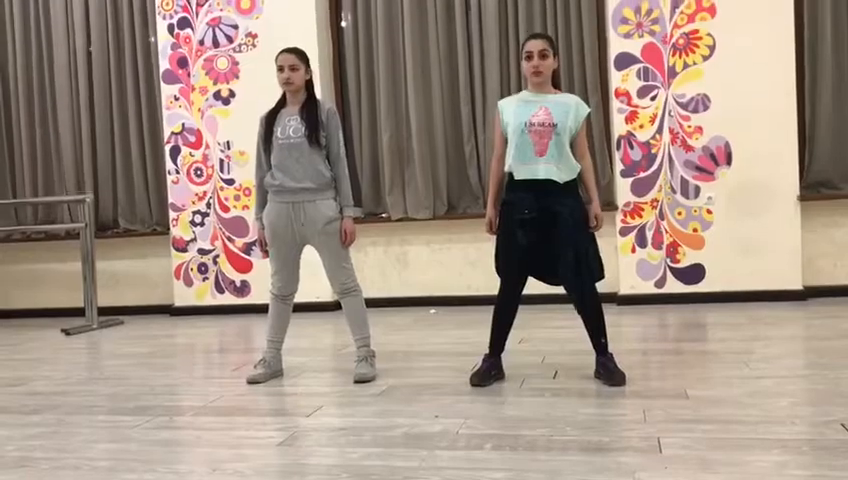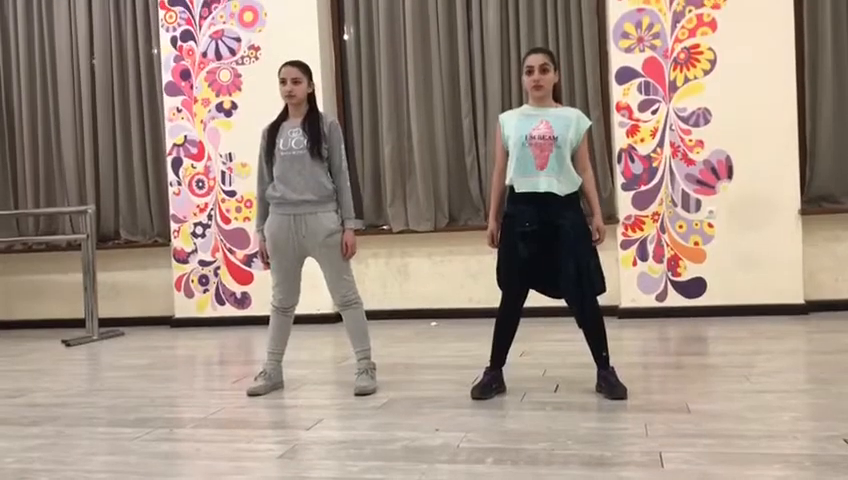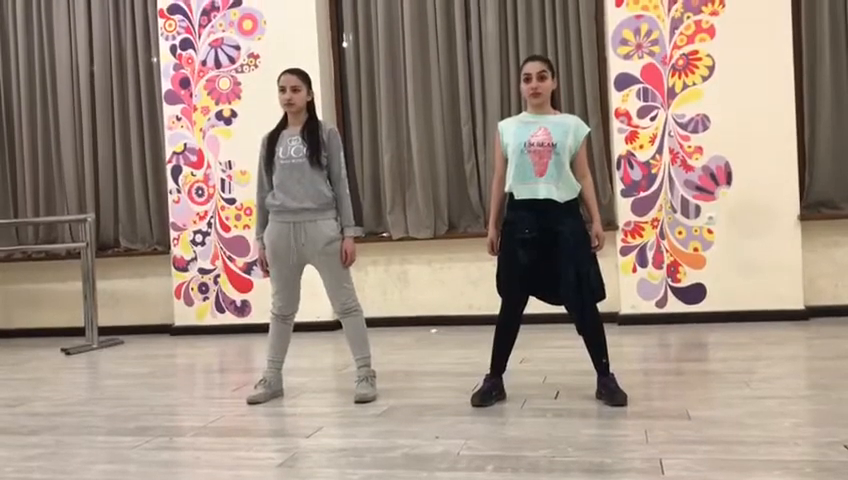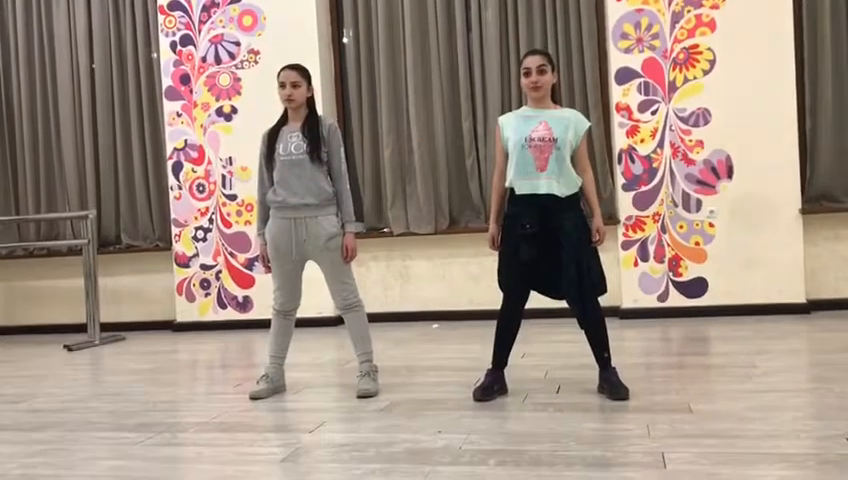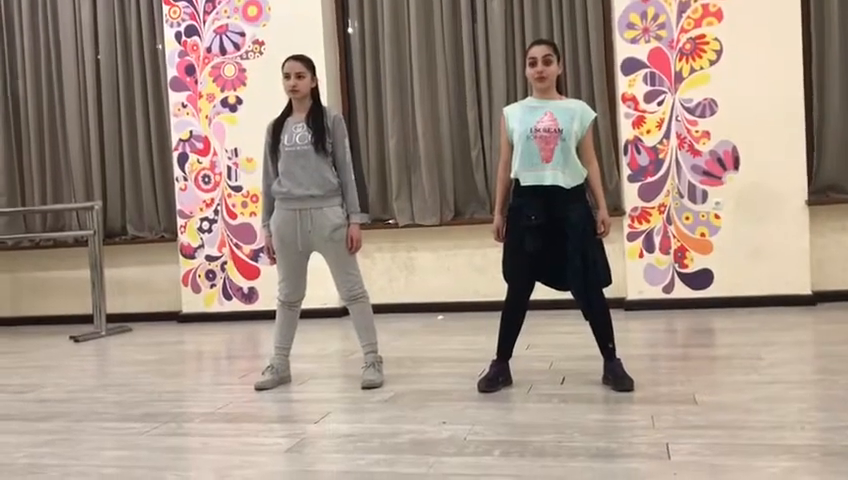
dt=0.4s
person 1, frame 1
left shoulder: (572, 105)
right shoulder: (507, 107)
left elbow: (583, 157)
right elbow: (498, 160)
left wrist: (594, 201)
right wrist: (492, 205)
left hip: (563, 197)
right hip: (520, 198)
left knee: (582, 282)
right knee: (511, 283)
left ankle: (603, 358)
right ankle: (493, 359)
person 1, frame 2
left shoulder: (573, 119)
right shoulder: (508, 121)
left elbow: (585, 170)
right elbow: (500, 173)
left wrist: (597, 214)
right wrist: (493, 218)
left hip: (565, 210)
right hip: (522, 211)
left knee: (583, 295)
right knee: (512, 296)
left ankle: (605, 372)
right ankle: (494, 372)
person 1, frame 3
left shoulder: (572, 125)
right shoulder: (507, 128)
left elbow: (583, 177)
right elbow: (499, 180)
left wrist: (596, 221)
right wrist: (493, 225)
left hip: (564, 216)
right hip: (521, 217)
left knee: (583, 301)
right knee: (512, 303)
left ankle: (605, 378)
right ankle: (494, 379)
person 1, frame 4
left shoulder: (572, 120)
right shoulder: (507, 123)
left elbow: (584, 171)
right elbow: (500, 175)
left wrist: (596, 215)
right wrist: (494, 220)
left hip: (565, 211)
right hip: (522, 212)
left knee: (584, 296)
right knee: (513, 297)
left ankle: (607, 372)
right ankle: (496, 374)
person 1, frame 5
left shoulder: (578, 111)
right shoulder: (512, 114)
left elbow: (589, 163)
right elbow: (505, 167)
left wrist: (602, 207)
right wrist: (499, 212)
left hip: (570, 202)
right hip: (527, 204)
left knee: (589, 288)
right knee: (518, 289)
left ankle: (611, 363)
right ankle: (500, 365)
person 2, frame 1
left shoulder: (324, 113)
right shoulder: (269, 120)
left elbow: (339, 164)
right elbow: (262, 172)
left wrist: (348, 212)
right wrist: (259, 219)
left hip: (320, 207)
right hip: (280, 210)
left knee: (345, 283)
right knee: (281, 289)
left ankle: (364, 354)
right ankle: (271, 357)
person 2, frame 2
left shoulder: (327, 126)
right shoulder: (271, 132)
left elbow: (341, 176)
right elbow: (264, 184)
left wrist: (349, 224)
right wrist: (261, 230)
left hip: (322, 219)
right hip: (282, 222)
left knee: (346, 295)
right knee: (282, 300)
left ankle: (365, 367)
right ankle: (272, 369)
person 2, frame 3
left shoulder: (326, 134)
right shoulder: (271, 141)
left elbow: (341, 184)
right elbow: (264, 192)
left wrist: (349, 232)
right wrist: (260, 239)
left hip: (321, 226)
right hip: (281, 230)
left knee: (346, 303)
right knee: (282, 308)
left ankle: (365, 374)
right ankle: (272, 377)
person 2, frame 4
left shoulder: (326, 130)
right shoulder: (271, 137)
left elbow: (341, 180)
right elbow: (264, 188)
left wrist: (350, 228)
right wrist: (261, 234)
left hip: (322, 222)
right hip: (282, 225)
left knee: (347, 298)
right knee: (283, 304)
left ankle: (367, 369)
right ankle: (274, 373)
person 2, frame 5
left shoulder: (330, 120)
right shoulder: (276, 128)
left elbow: (346, 170)
right elbow: (269, 179)
left wrist: (355, 218)
right wrist: (266, 226)
left hip: (326, 213)
right hip: (287, 217)
left knee: (352, 289)
right knee: (288, 295)
left ankle: (372, 360)
right ankle: (279, 364)
